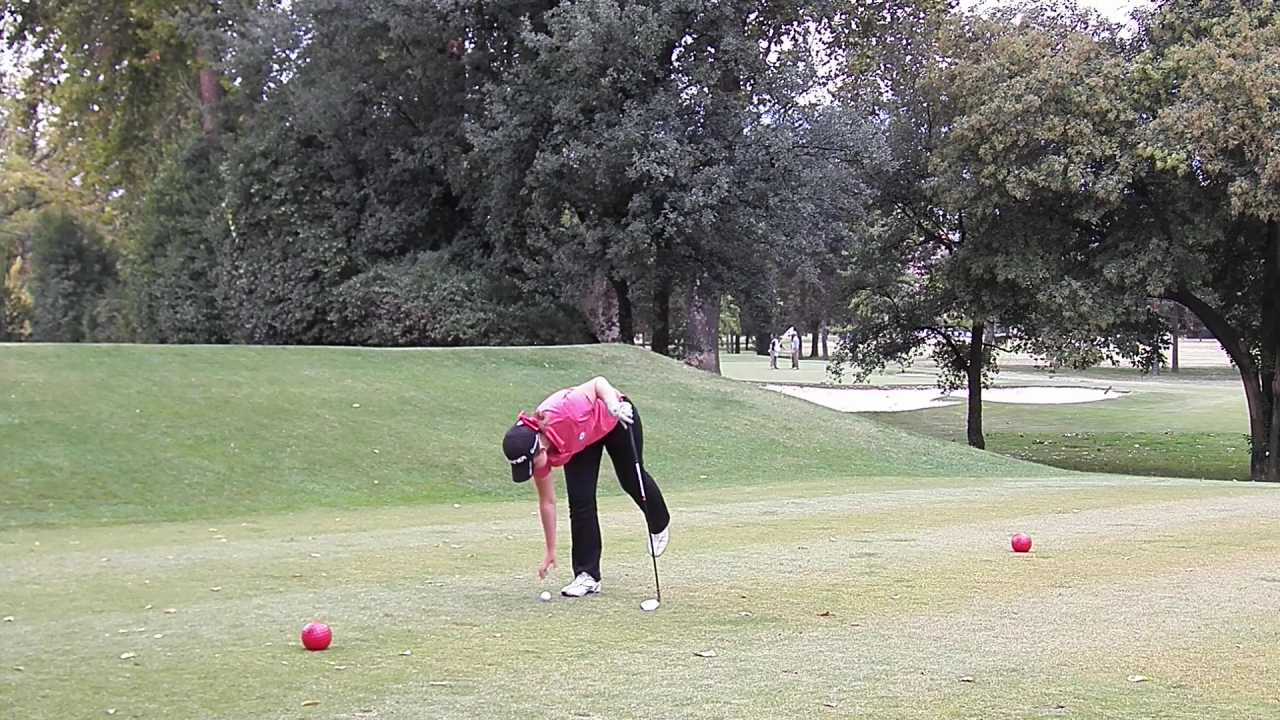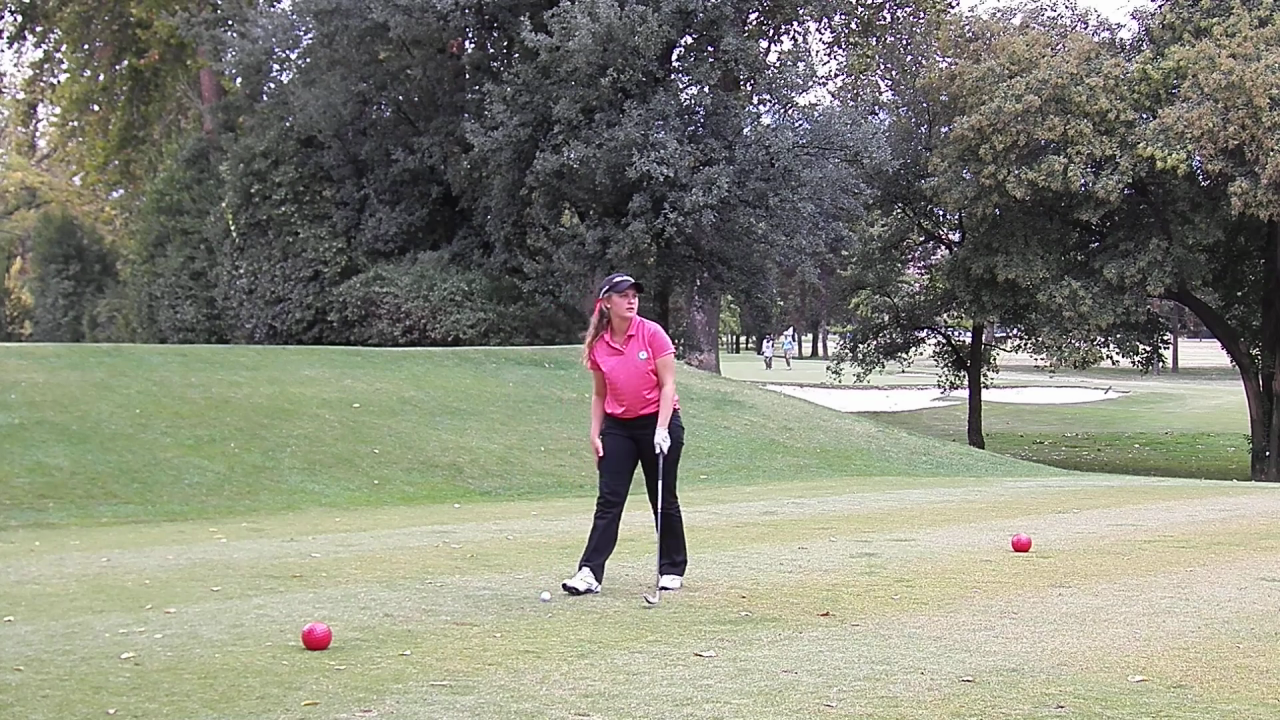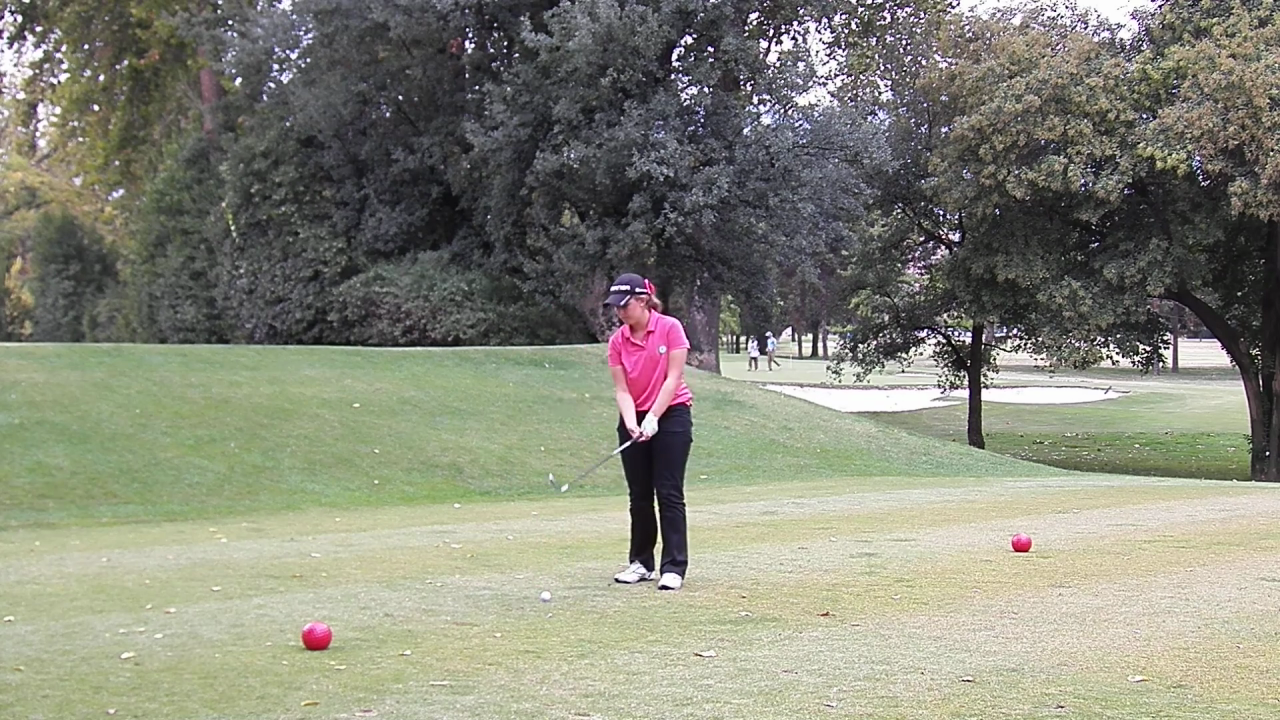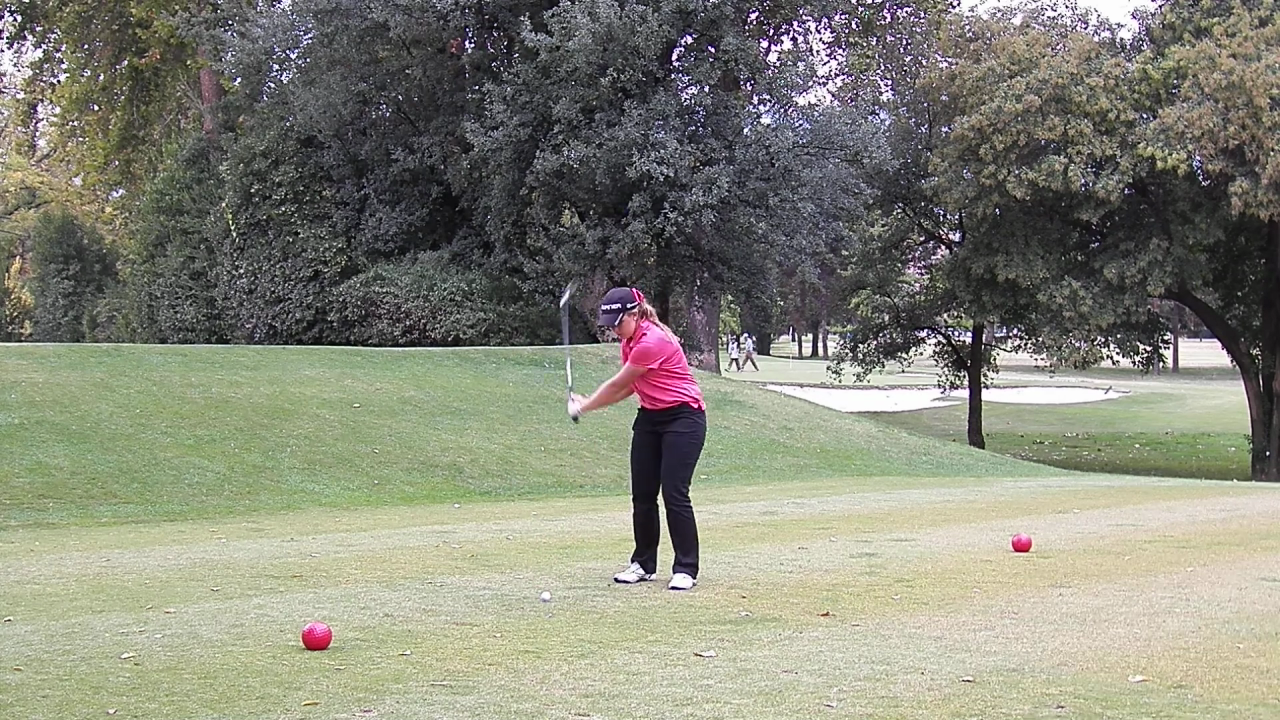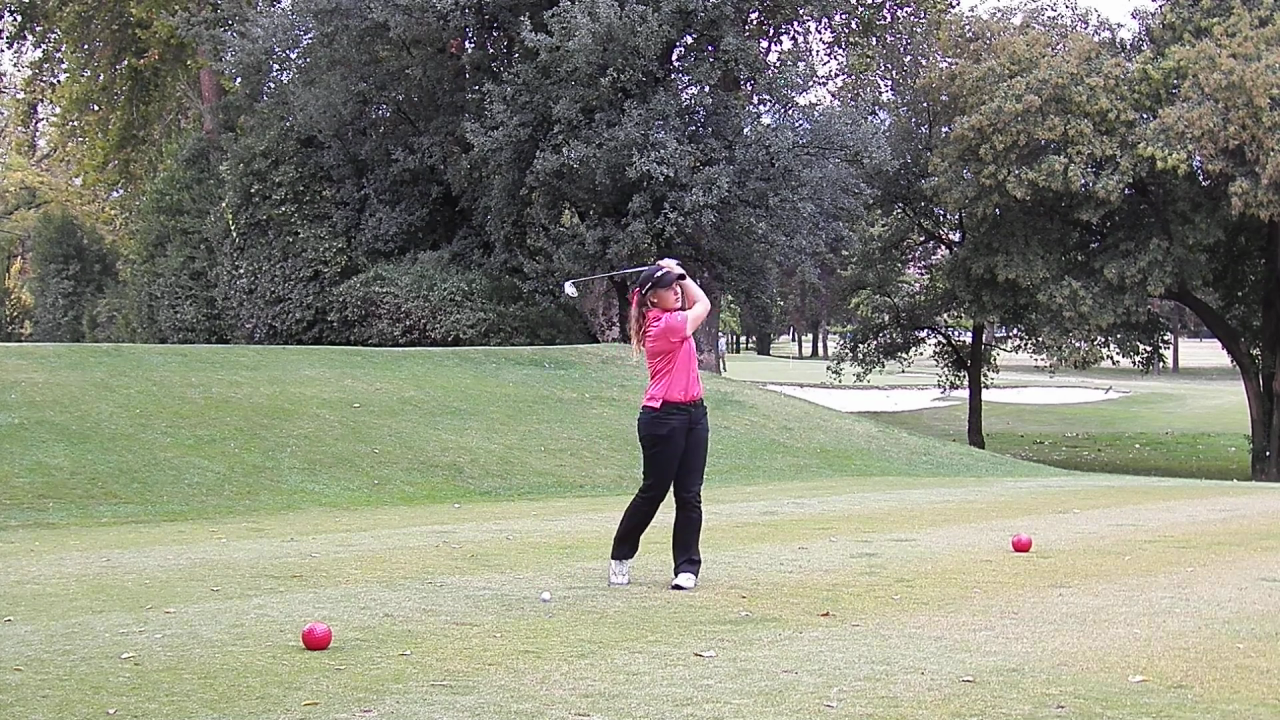
dt=1s
person 1, frame 1
left shoulder: (565, 414)
right shoulder: (537, 454)
left elbow: (598, 383)
right elbow: (548, 502)
left wrist: (614, 405)
right wrist: (550, 550)
left hip: (618, 420)
right hip: (580, 442)
left knee: (633, 480)
right knee: (580, 503)
left ankle: (659, 524)
right ankle: (587, 573)
person 1, frame 2
left shoulder: (652, 333)
right shoulder: (597, 344)
left elbow: (668, 384)
right elbow: (600, 394)
left wrist: (663, 428)
right wrist: (595, 434)
left hip: (657, 425)
right hip: (618, 427)
left knee: (664, 499)
right knee: (609, 500)
left ankle: (673, 568)
right ankle: (590, 572)
person 1, frame 3
left shoulder: (670, 328)
right shoulder: (617, 341)
left elbow: (674, 378)
right elbow: (622, 390)
left wrist: (652, 417)
right wrist: (632, 424)
left hip: (671, 418)
right hip: (634, 423)
left knee: (670, 494)
right knee: (639, 495)
left ankle: (673, 567)
right ankle: (641, 562)
person 1, frame 4
left shoulder: (653, 341)
right shoulder: (631, 342)
left elbow: (618, 385)
right elbow: (626, 389)
left wrist: (585, 406)
right wrist: (588, 402)
left hip: (683, 419)
right hip: (650, 418)
left knee: (674, 494)
right knee: (642, 494)
left ankle: (686, 568)
right ankle: (643, 563)
person 1, frame 5
left shoulder: (669, 320)
right shoulder: (666, 325)
left elbow: (698, 304)
right elbow: (704, 305)
left wrist: (679, 274)
right wrist: (679, 272)
left hip: (693, 413)
right hip: (663, 417)
left knee: (689, 495)
right knee: (653, 491)
left ankle: (687, 567)
right ankle: (621, 556)
